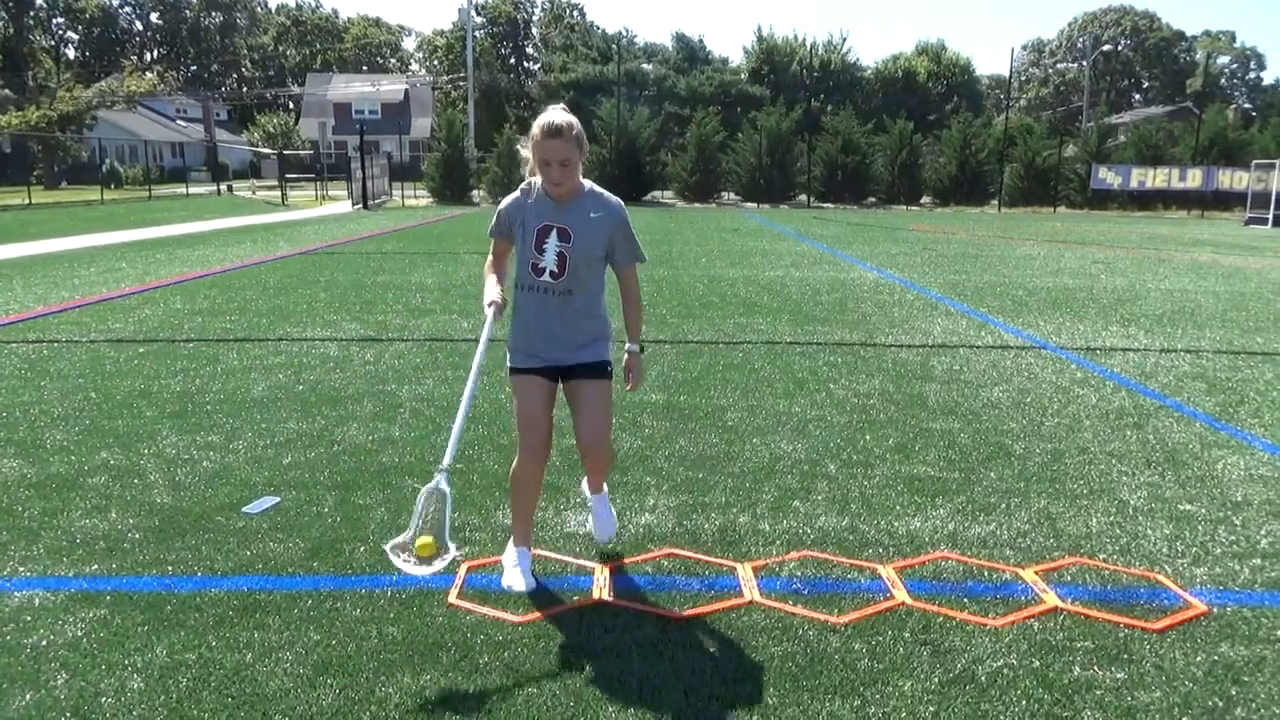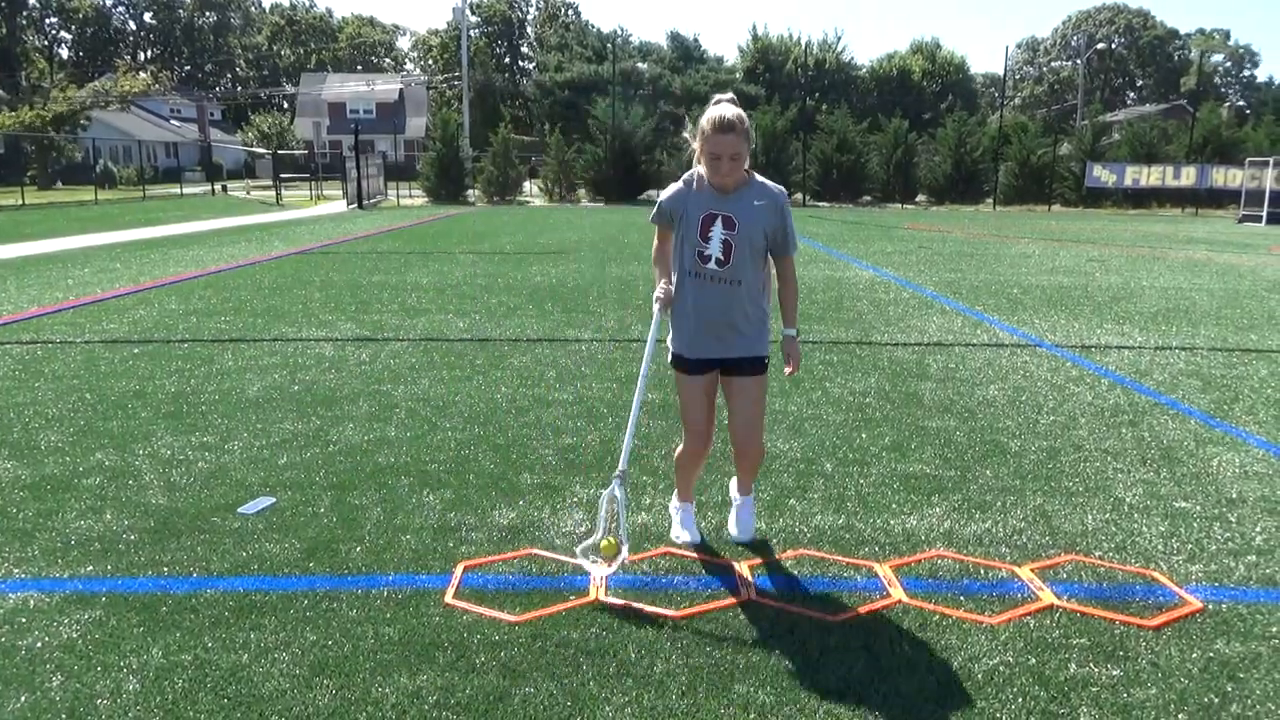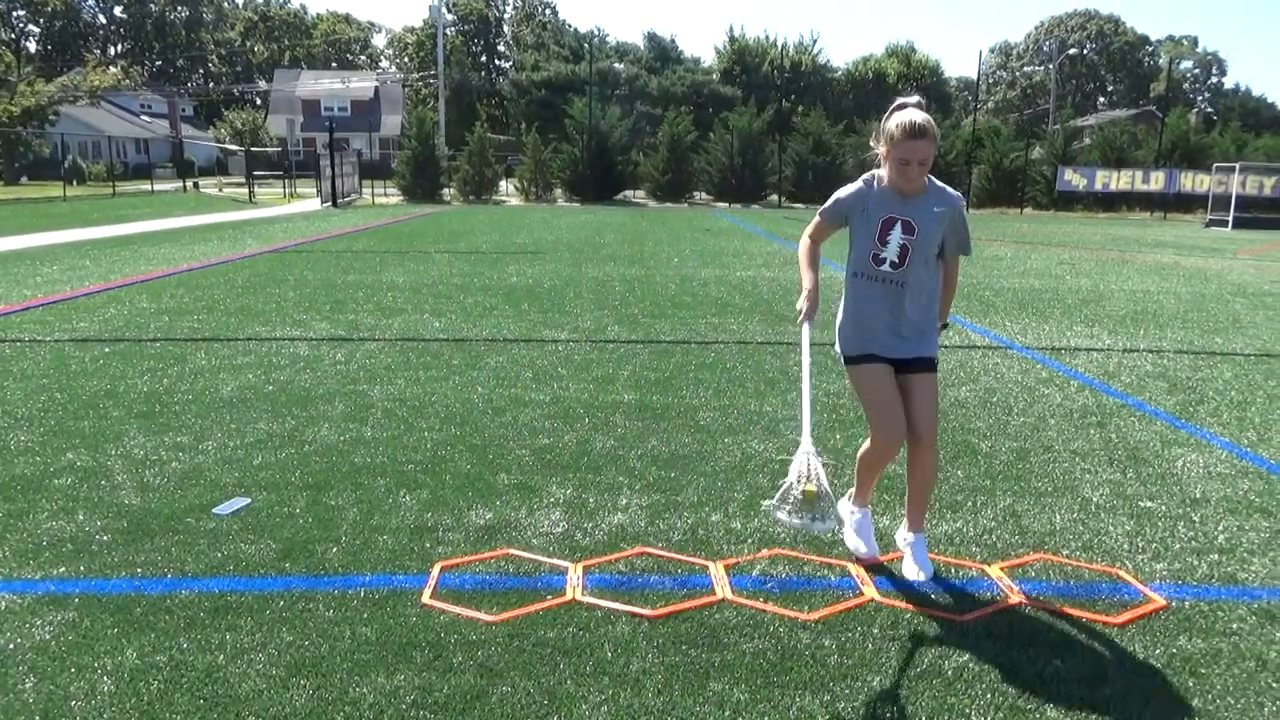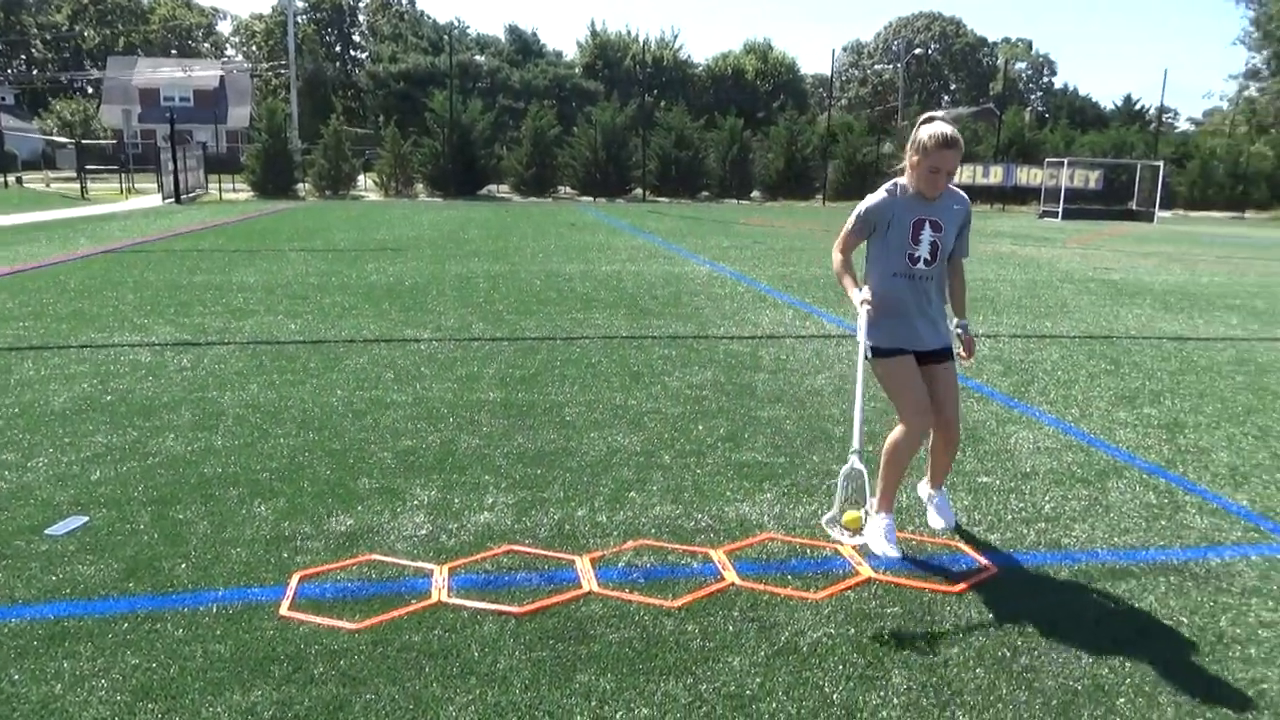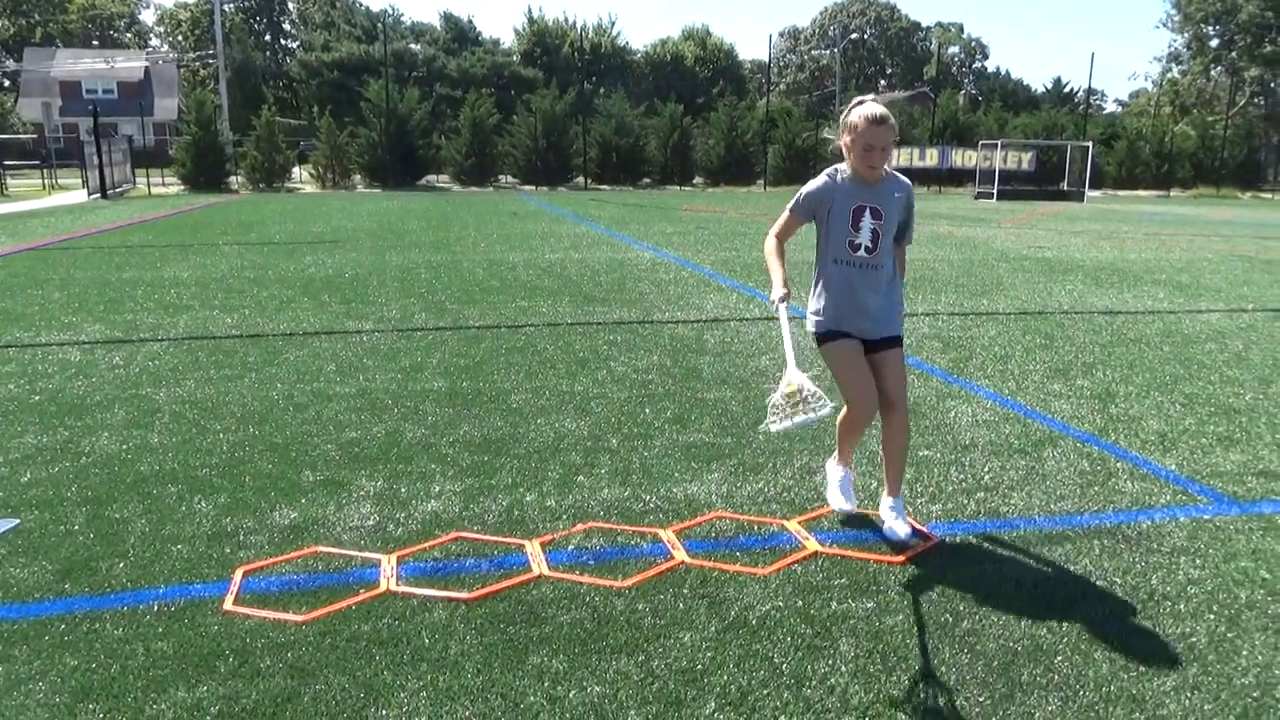
dt=1s
person 1, frame 1
left shoulder: (608, 211)
right shoulder: (515, 207)
left elbow: (628, 283)
right elbow: (497, 260)
left wrist: (635, 348)
right wrist: (493, 290)
left hip: (588, 347)
right hip: (530, 347)
left knee: (596, 448)
right knee: (532, 450)
left ankle: (595, 490)
right ankle: (520, 549)
person 1, frame 2
left shoulder: (771, 199)
right shoulder: (678, 196)
left elbow: (785, 270)
right elbow: (661, 244)
left wrist: (790, 333)
right wrist: (663, 282)
left hip: (748, 339)
right hip: (692, 336)
left knee: (748, 441)
right knee: (696, 441)
left ankle: (744, 492)
right ankle: (683, 502)
person 1, frame 3
left shoulder: (948, 203)
right shoulder: (855, 197)
right elbow: (810, 238)
left wrist: (938, 323)
right wrist: (808, 290)
left hip: (914, 338)
right hip: (862, 335)
left knee: (925, 441)
right knee: (887, 438)
left ankle: (913, 532)
right ankle: (857, 504)
person 1, frame 4
left shoulder: (959, 205)
right shoulder: (882, 203)
right elbow: (841, 250)
left wrist: (962, 324)
right wrist: (855, 291)
left hip: (933, 330)
right hip: (886, 330)
left knee: (948, 425)
right knee: (917, 422)
left ankle: (934, 488)
right ankle: (880, 513)
person 1, frame 5
left shoulder: (902, 191)
right shoulder: (823, 190)
right elbow: (776, 236)
right wrist: (779, 282)
left hip: (883, 318)
right hip: (834, 318)
left knee: (895, 408)
right knee: (861, 405)
left ankle: (892, 502)
right ankle: (841, 465)
